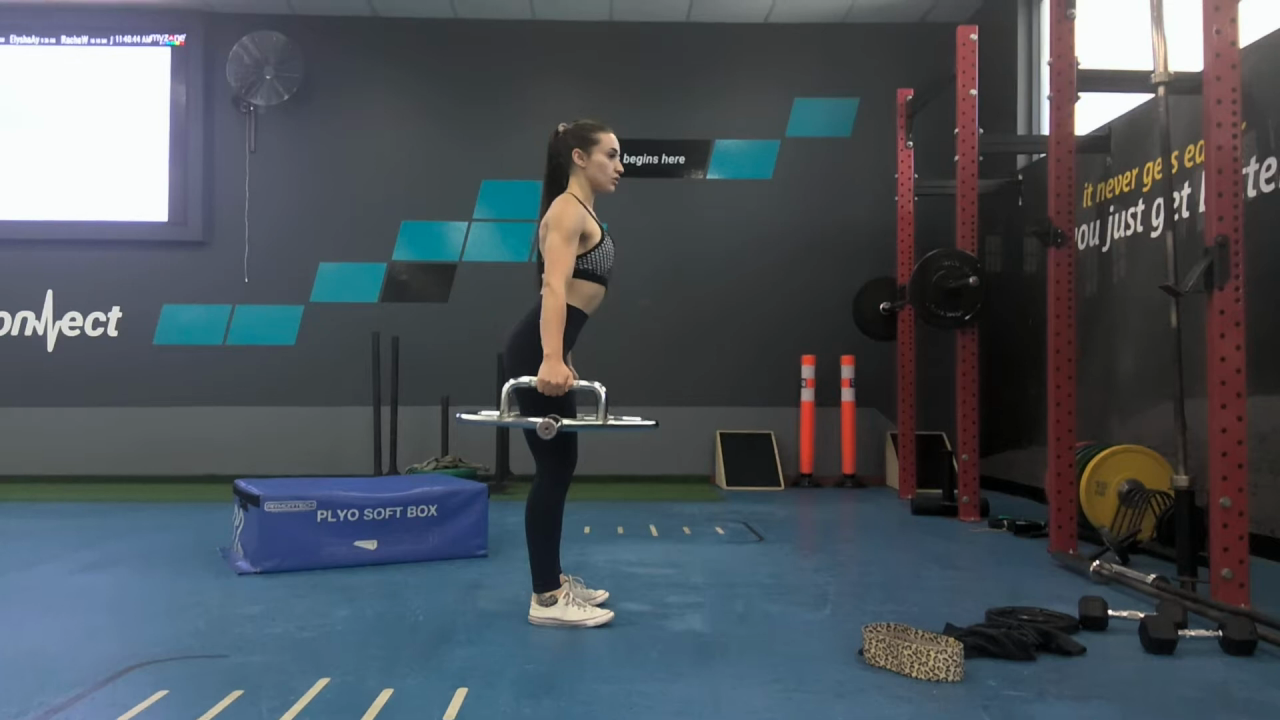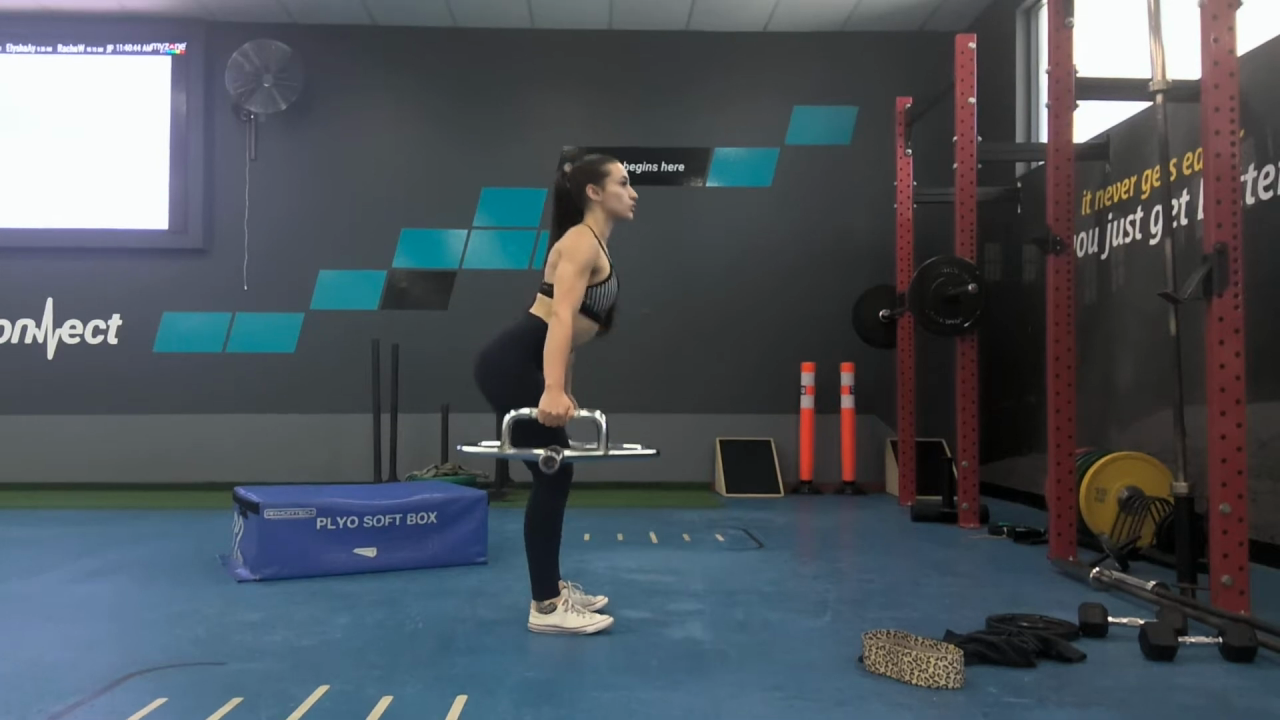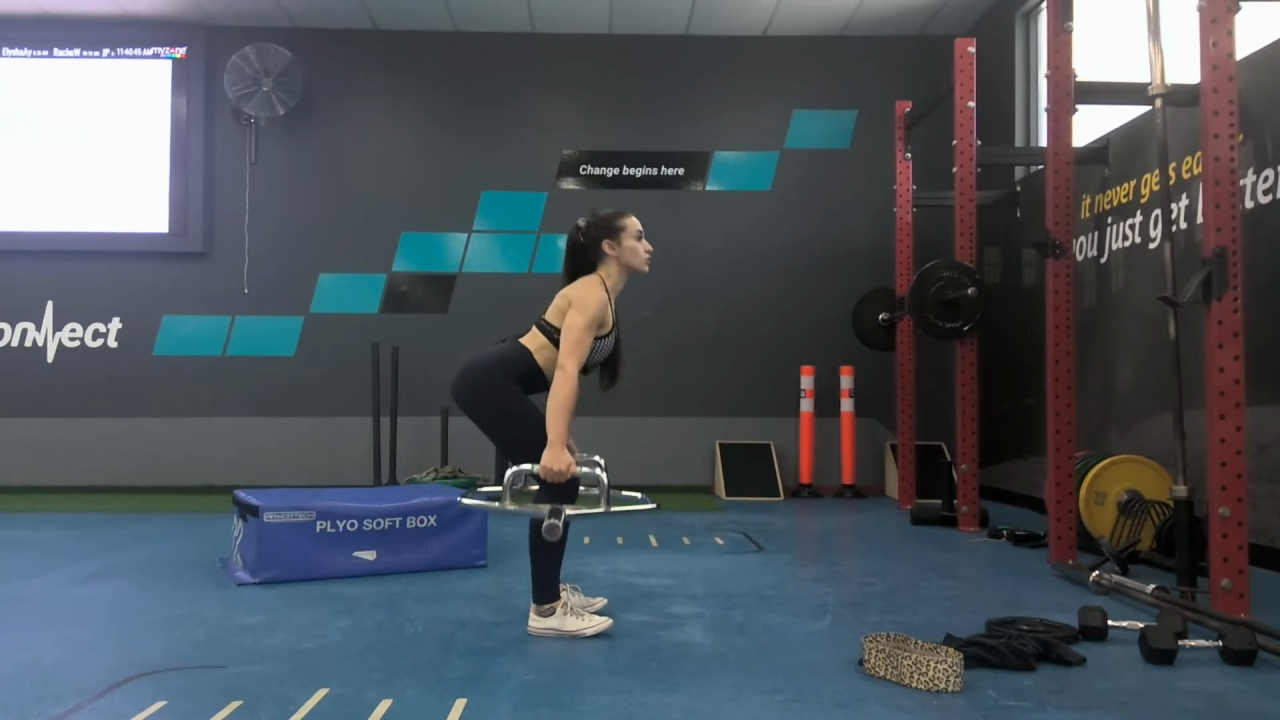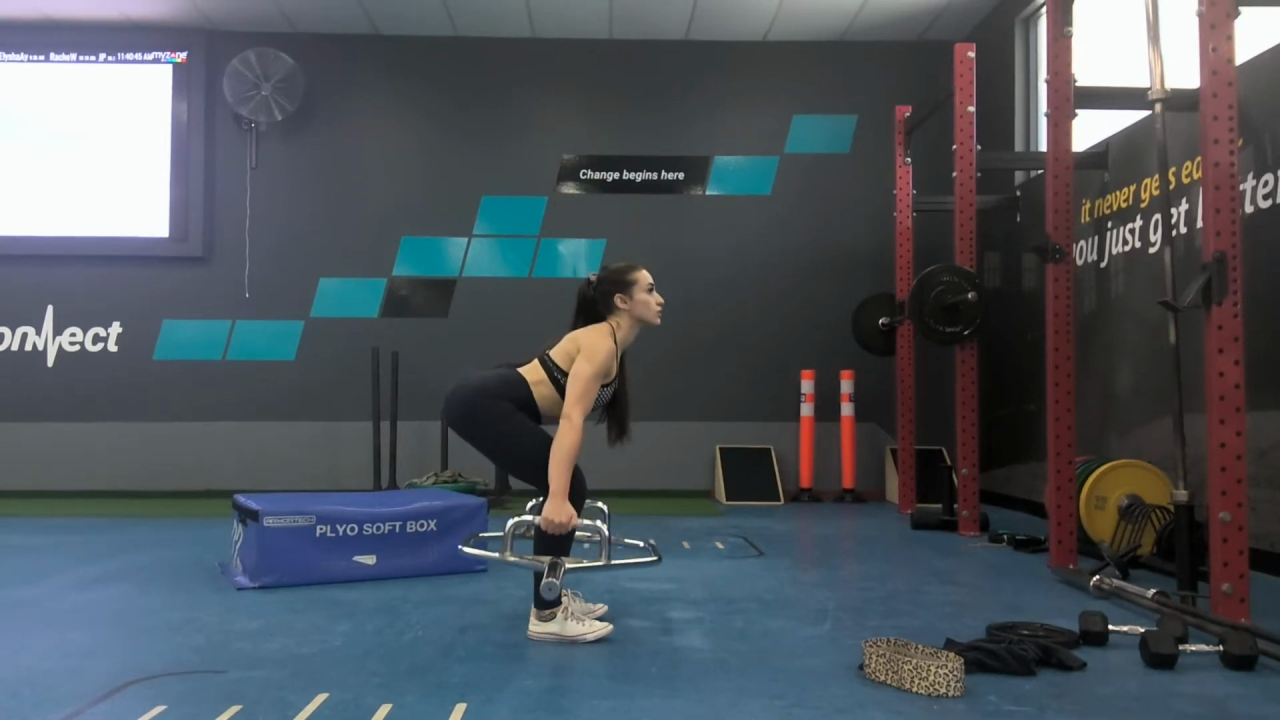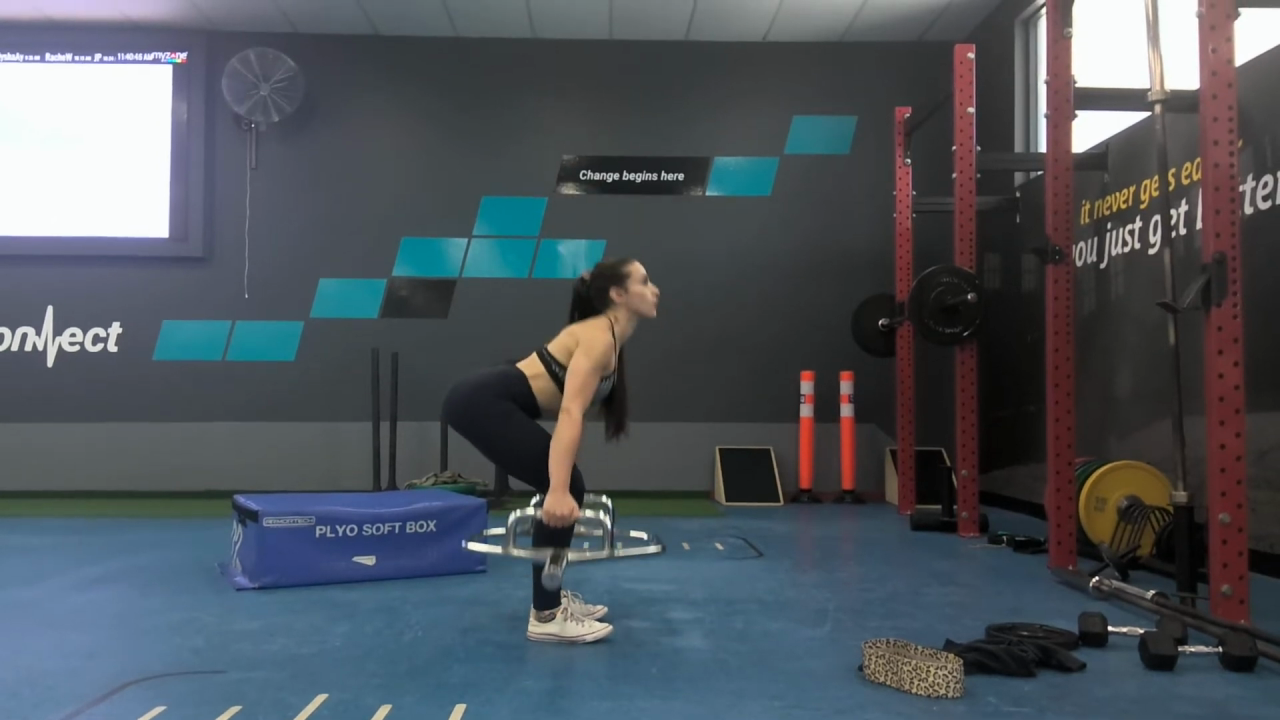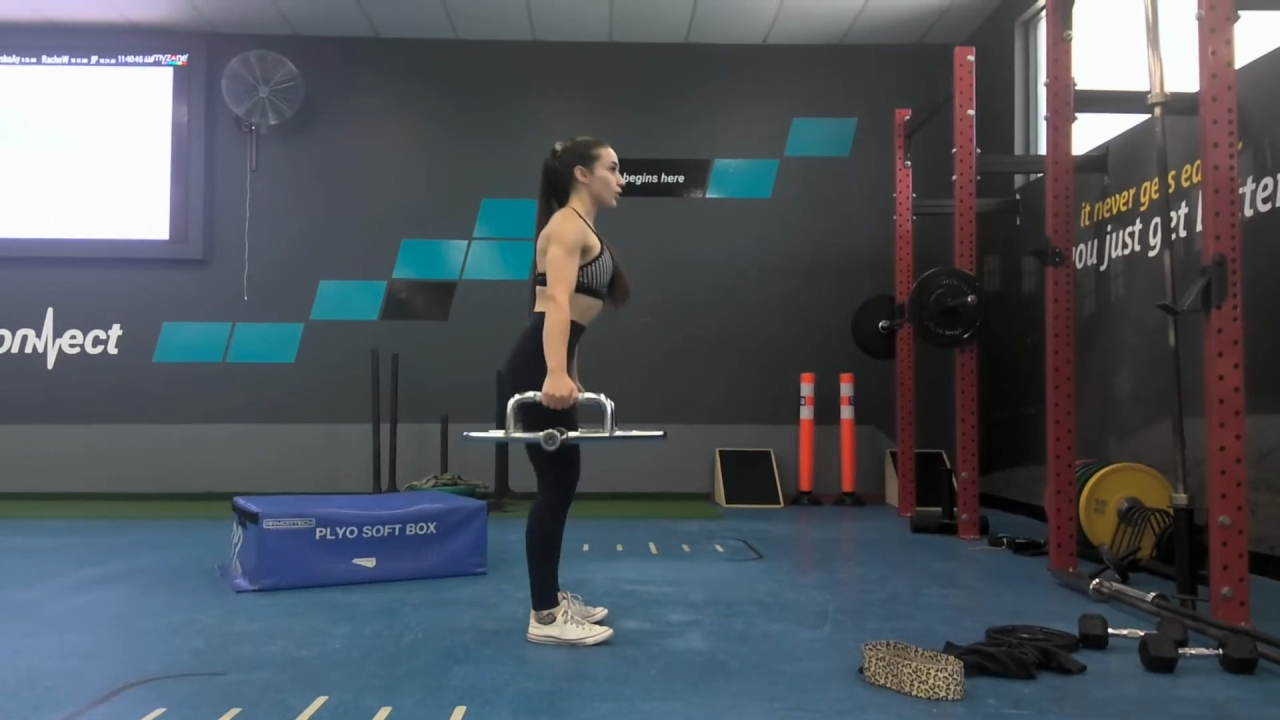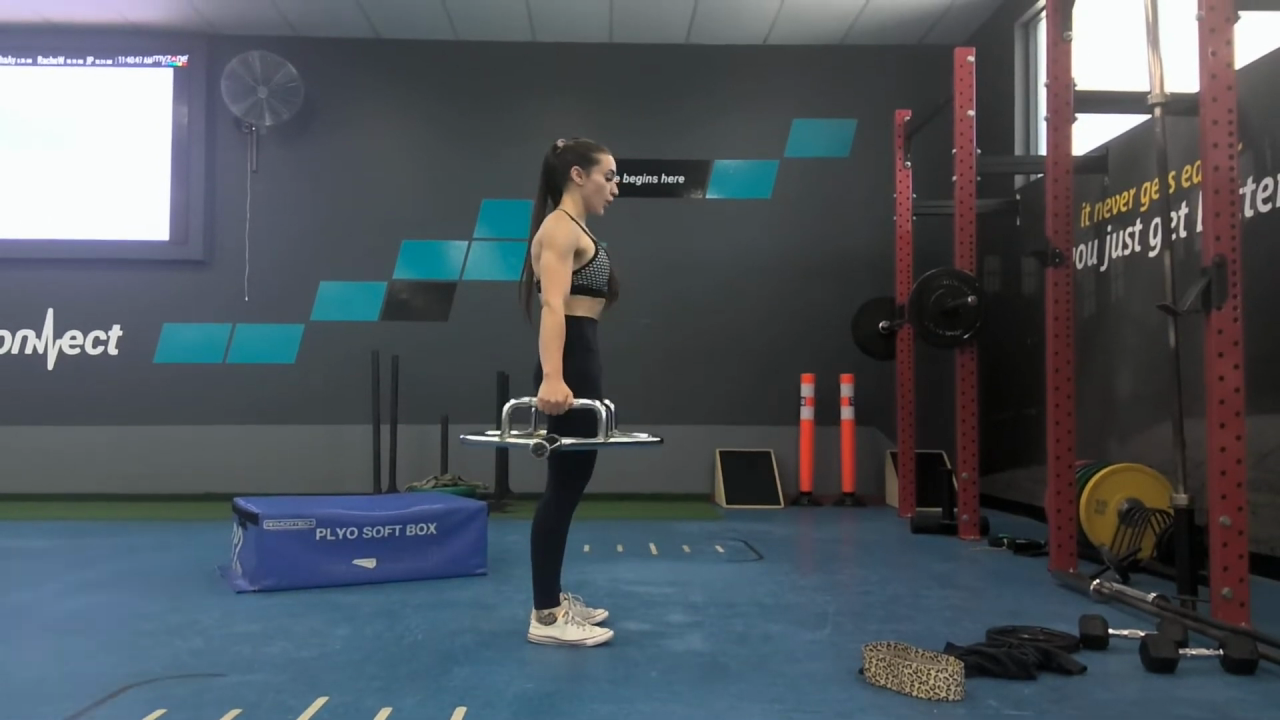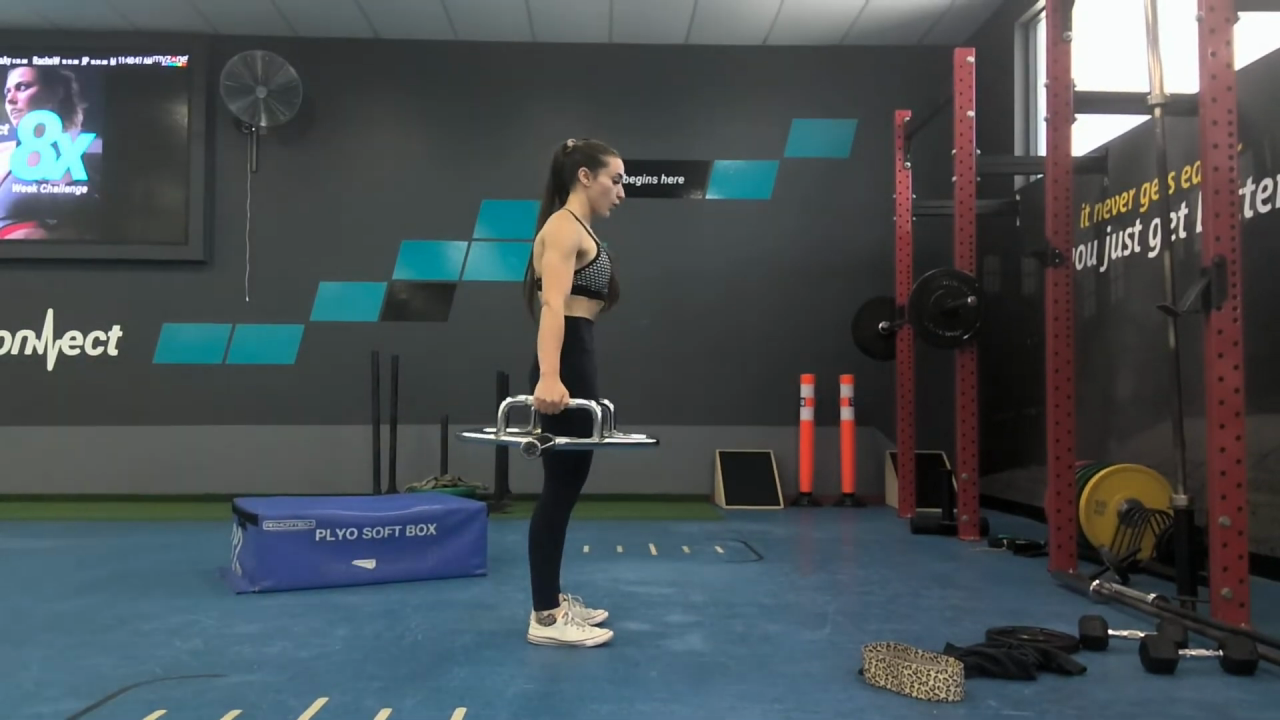
dt=0.5s
person 1, frame 1
left shoulder: (579, 210)
right shoulder: (568, 210)
right elbow: (554, 289)
left wrist: (560, 358)
right wrist: (552, 359)
left hip: (547, 349)
right hip: (539, 351)
left knee: (560, 465)
right knee: (554, 468)
left ankle: (553, 581)
right ankle: (547, 600)
person 1, frame 2
left shoulder: (593, 245)
right shoulder: (582, 242)
right elbow: (560, 318)
left wrist: (562, 390)
right wrist: (552, 391)
left hip: (516, 364)
right hip: (511, 365)
left knee: (556, 474)
right knee: (552, 475)
left ankle: (552, 588)
right ankle: (546, 608)
person 1, frame 3
left shoulder: (600, 295)
right shoulder: (592, 293)
left elbow: (565, 370)
right elbow: (565, 370)
left wrist: (561, 438)
right wrist: (554, 447)
left hip: (495, 382)
right hip: (488, 384)
left knee: (561, 481)
right knee: (558, 481)
left ankle: (551, 590)
right ankle: (546, 610)
person 1, frame 4
left shoulder: (609, 345)
right shoulder: (601, 343)
left elbow: (569, 417)
right elbow: (571, 420)
left wrist: (562, 491)
right wrist: (557, 498)
left hip: (484, 402)
right hip: (480, 405)
left knee: (568, 486)
right knee: (568, 489)
left ankle: (552, 595)
right ankle: (547, 615)
person 1, frame 5
left shoulder: (606, 340)
right shoulder: (599, 338)
left elbow: (571, 413)
right elbow: (570, 415)
left wrist: (563, 485)
right wrist: (558, 491)
left hip: (486, 402)
right hip: (480, 404)
left knee: (567, 487)
right knee: (565, 493)
left ankle: (552, 596)
right ankle: (546, 615)
person 1, frame 6
left shoulder: (580, 227)
right shoulder: (567, 224)
right elbow: (558, 302)
left wrist: (566, 375)
right wrist: (557, 374)
left hip: (547, 363)
right hip: (539, 364)
left knee: (559, 483)
right knee: (557, 485)
left ankle: (551, 599)
right ankle: (545, 618)
person 1, frame 7
left shoulder: (572, 228)
right shoulder: (561, 227)
right elbow: (553, 307)
right wrist: (553, 379)
left hip: (579, 362)
right hip: (571, 362)
left knee: (569, 485)
right knee: (564, 486)
left ankle: (553, 600)
right ankle: (546, 617)
person 1, frame 8
left shoulder: (577, 228)
right shoulder: (564, 227)
right elbow: (553, 306)
right wrist: (549, 378)
left hip: (575, 362)
right hip: (564, 364)
left knee: (567, 484)
right knee: (560, 486)
left ankle: (553, 601)
right ankle: (546, 618)
